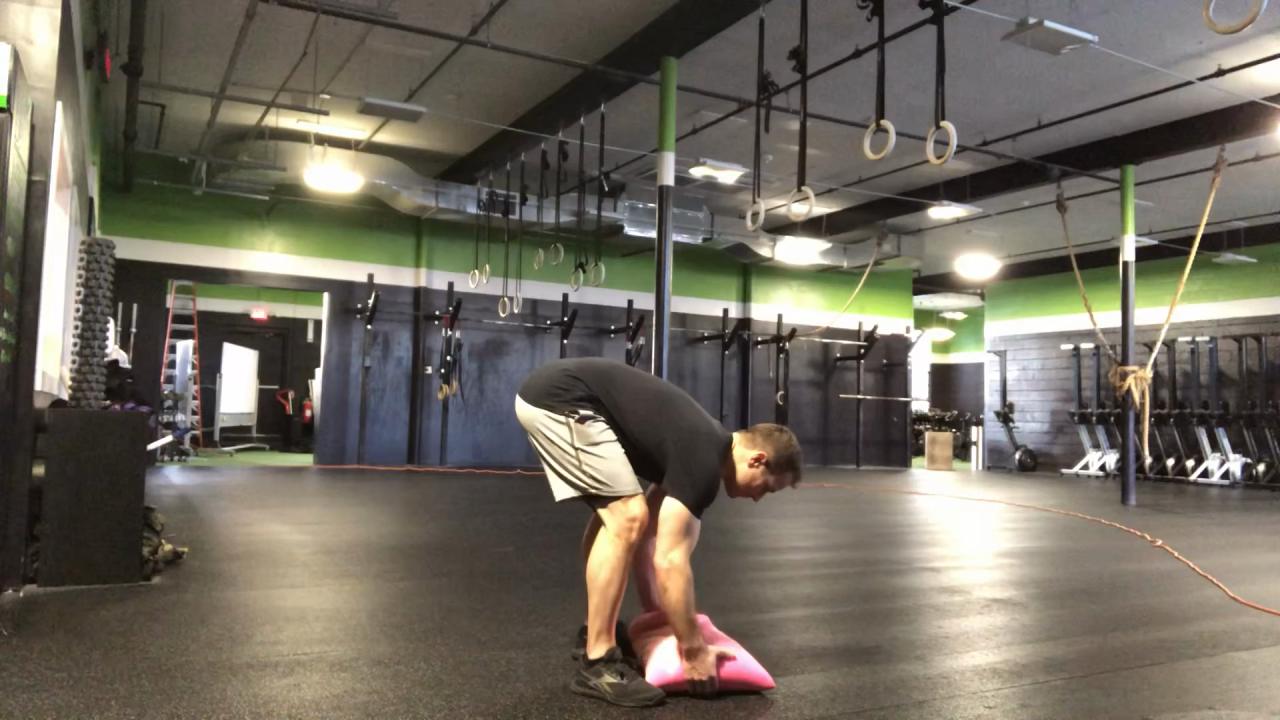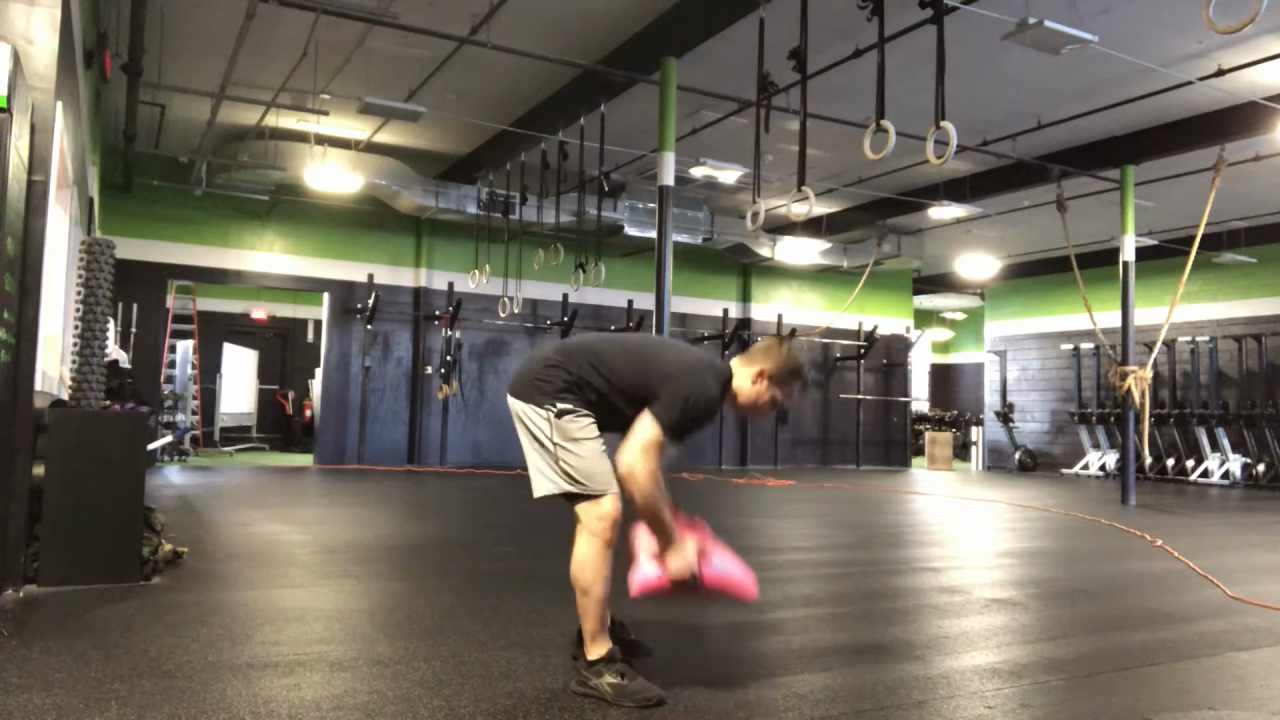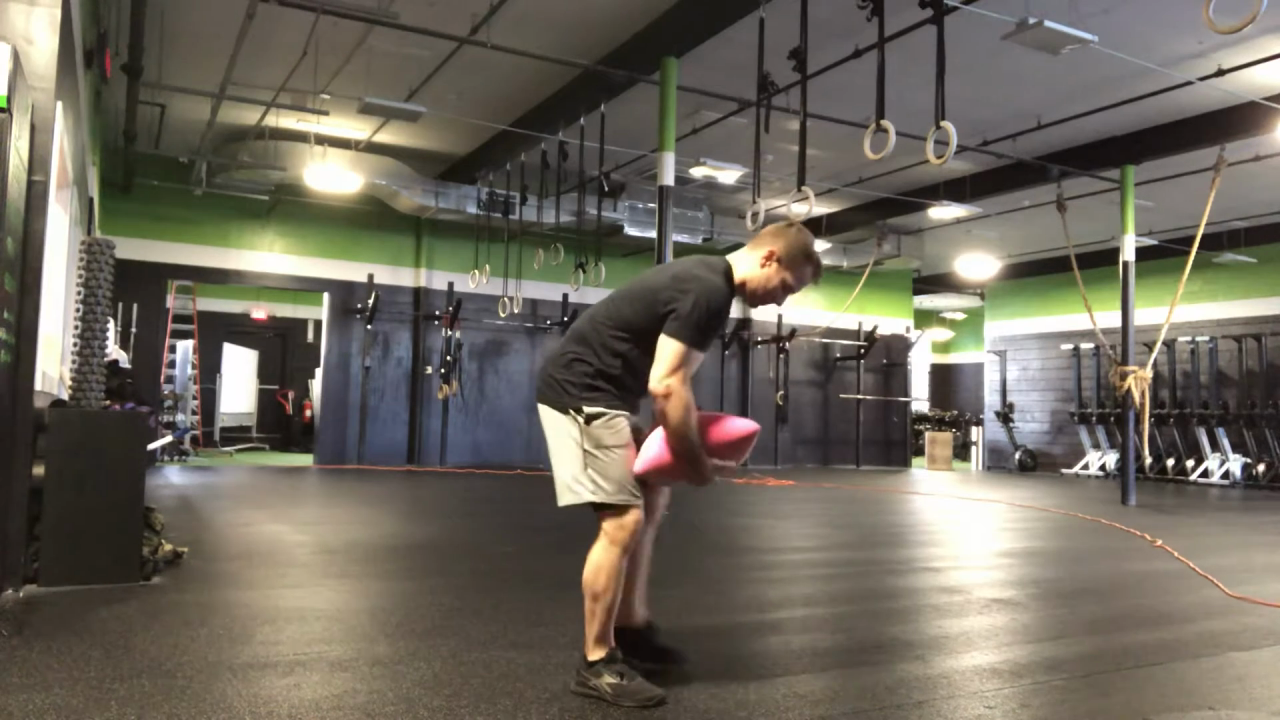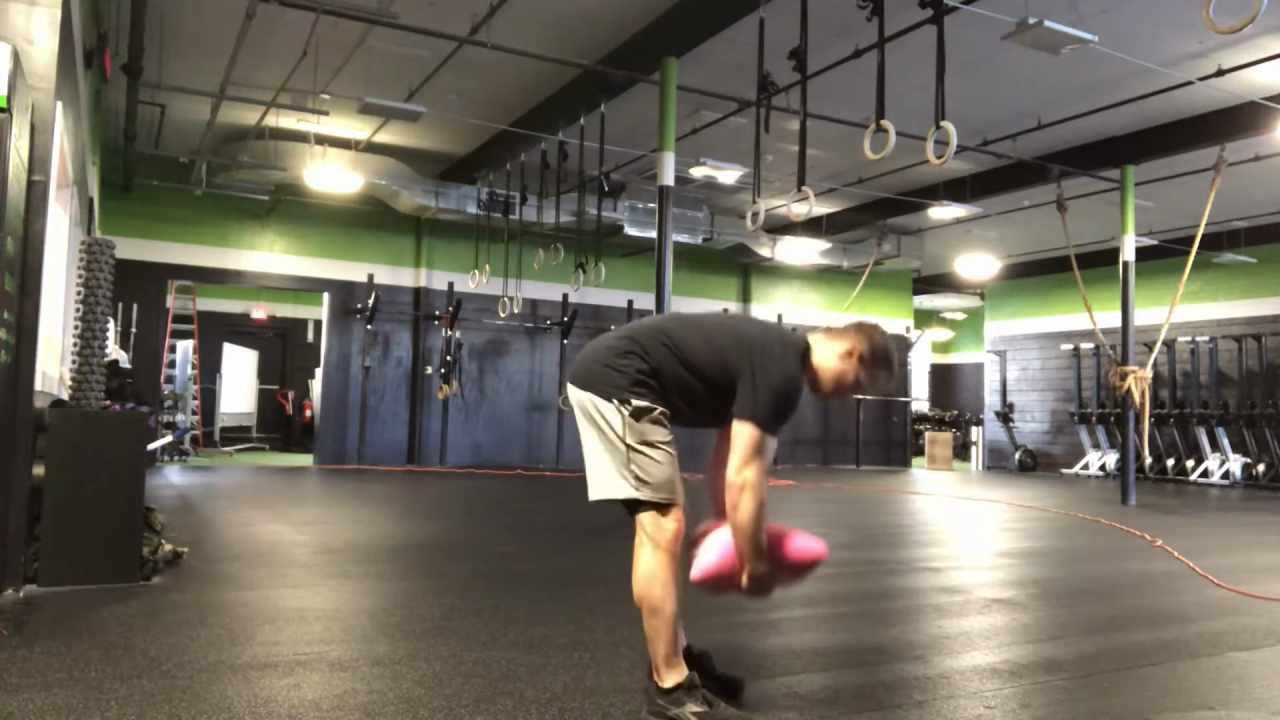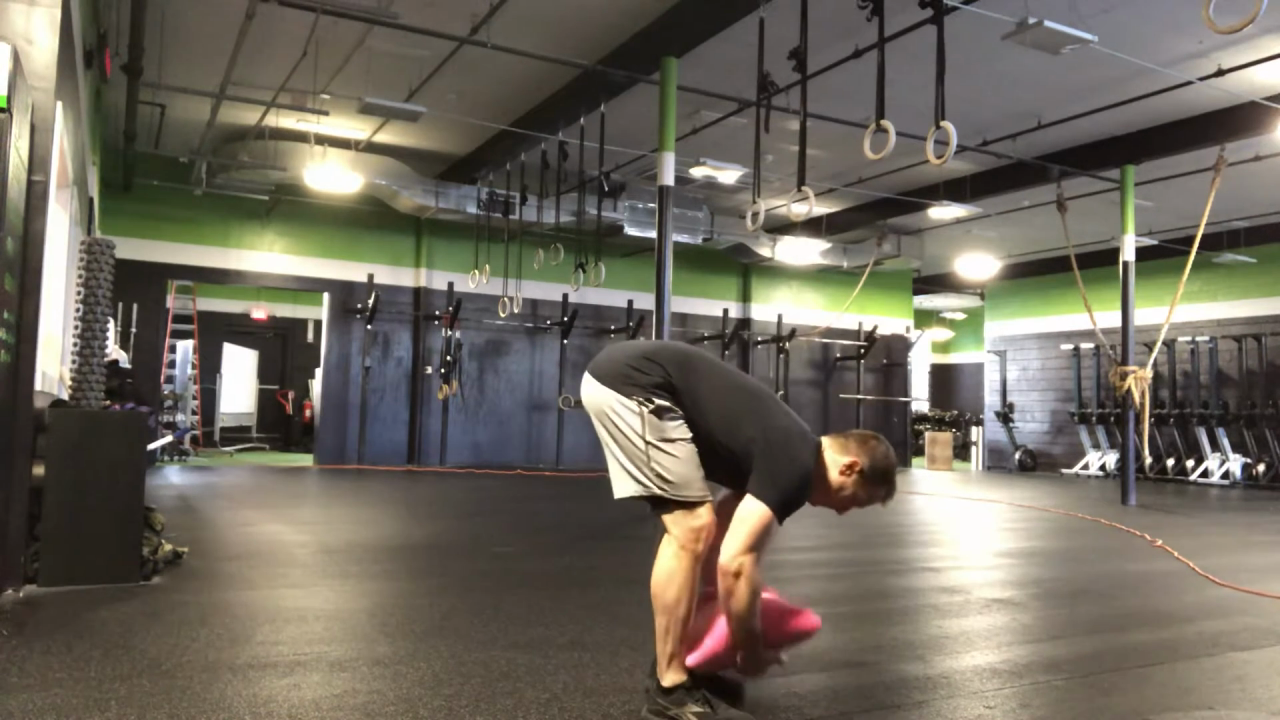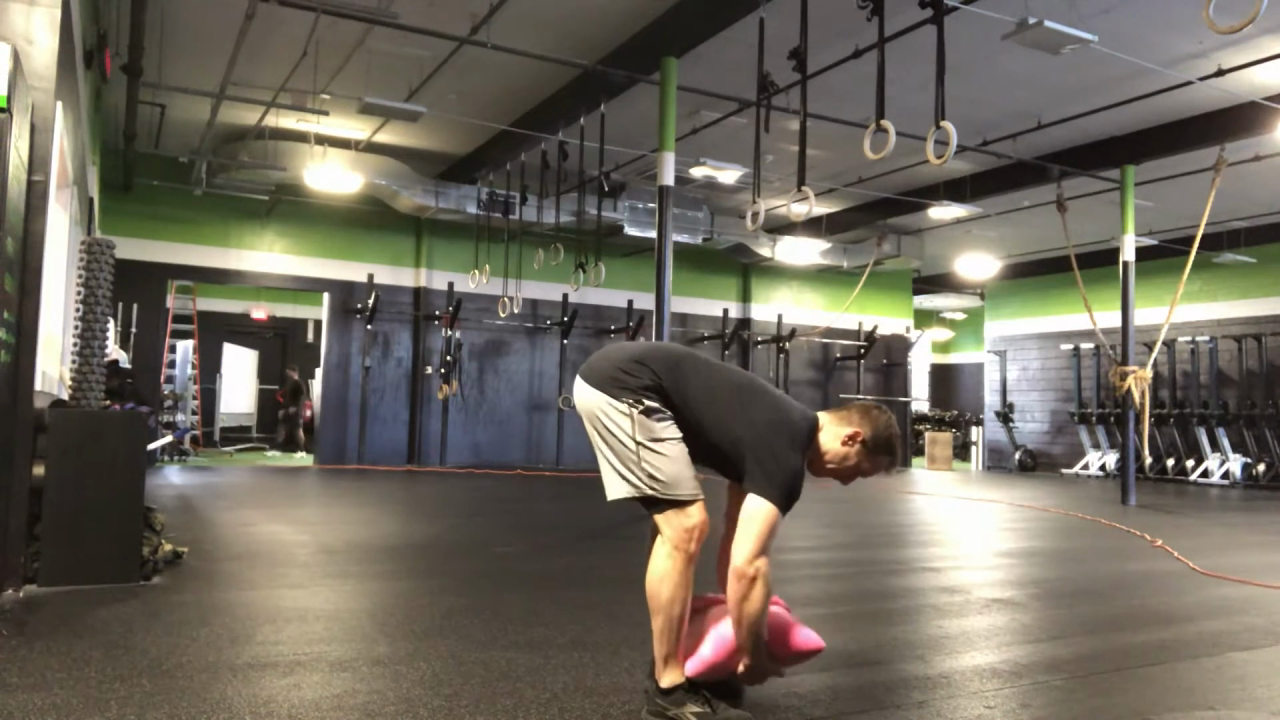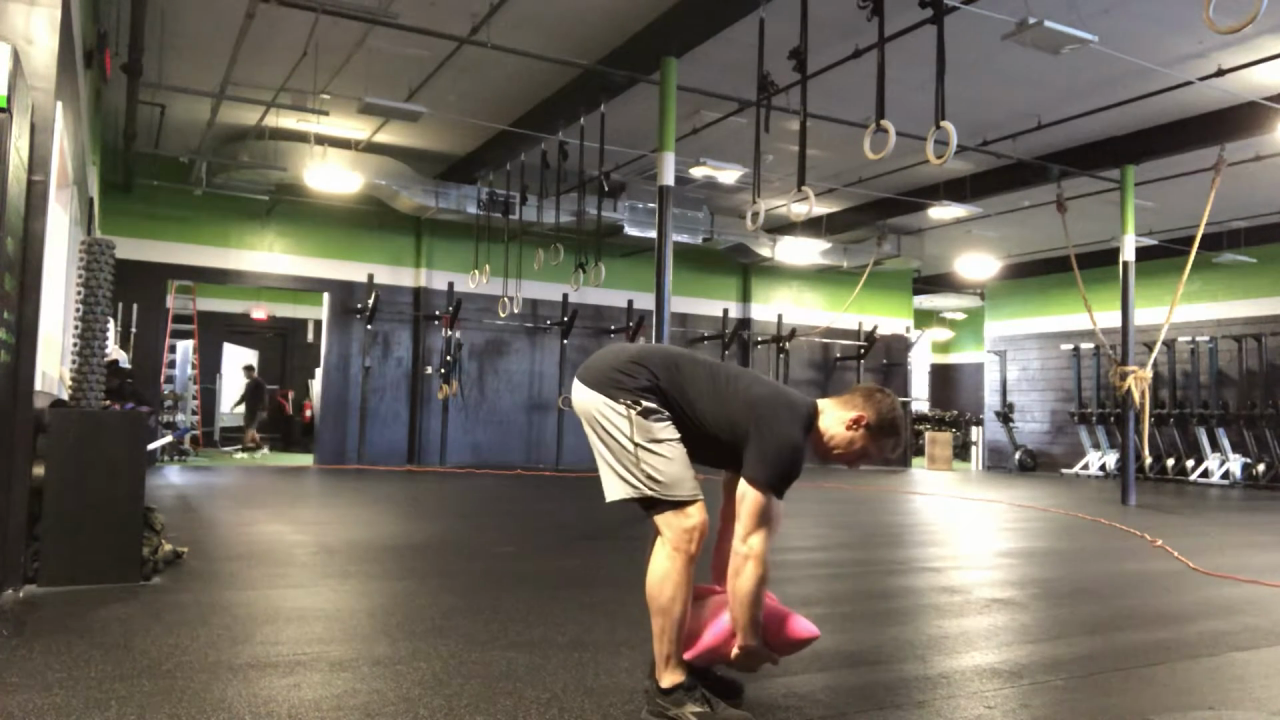
dt=0.7s
person 1, frame 1
left shoulder: (704, 444)
right shoulder: (703, 461)
left elbow: (651, 531)
right elbow: (670, 561)
left wrist: (653, 615)
right wrist: (694, 652)
left hip: (547, 393)
right hip: (558, 399)
left knee: (613, 514)
right knee: (626, 518)
left ankle: (596, 632)
right ankle: (597, 664)
person 1, frame 2
left shoulder: (703, 375)
right shoulder: (701, 391)
left elbow: (642, 454)
right elbow: (632, 463)
left wrist: (667, 535)
right wrist: (673, 545)
left hip: (544, 386)
right hip: (549, 392)
left knee: (596, 511)
right knee: (602, 516)
left ankle: (598, 630)
right ankle: (597, 663)
person 1, frame 3
left shoulder: (707, 281)
right shoulder: (707, 290)
left elbow: (667, 379)
right elbow: (667, 387)
left wrist: (682, 452)
right wrist: (697, 463)
left hip: (597, 392)
right hip: (581, 391)
left knee: (650, 500)
right knee: (622, 523)
left ankle: (630, 629)
right ankle: (597, 665)
person 1, frame 4
left shoulder: (775, 354)
right shoulder: (781, 369)
left elbow: (729, 464)
right elbow: (744, 477)
left wrist: (729, 530)
right wrist: (755, 565)
left hip: (608, 377)
right hip: (615, 381)
left knee: (665, 530)
right knee: (663, 530)
left ankle: (677, 657)
person 1, frame 5
left shoulder: (784, 447)
right shoulder: (795, 467)
left elbow: (719, 535)
right elbow: (735, 562)
left wrist: (719, 616)
right wrist: (750, 652)
left hip: (617, 374)
right hip: (630, 383)
left knee: (688, 529)
right knee: (691, 531)
left ankle: (674, 661)
person 1, frame 6
left shoulder: (786, 429)
right shoulder: (784, 449)
left elbow: (738, 541)
right elbow: (748, 565)
left wrist: (727, 613)
right wrist: (754, 657)
left hip: (611, 379)
right hip: (621, 386)
left knee: (676, 527)
right knee: (685, 529)
left ankle: (672, 660)
person 1, frame 7
left shoulder: (781, 416)
right shoulder: (784, 435)
left elbow: (735, 528)
right elbow: (749, 547)
right wrist: (747, 641)
left hip: (608, 382)
right hip: (617, 389)
left knee: (679, 529)
right knee: (685, 530)
left ankle: (675, 659)
